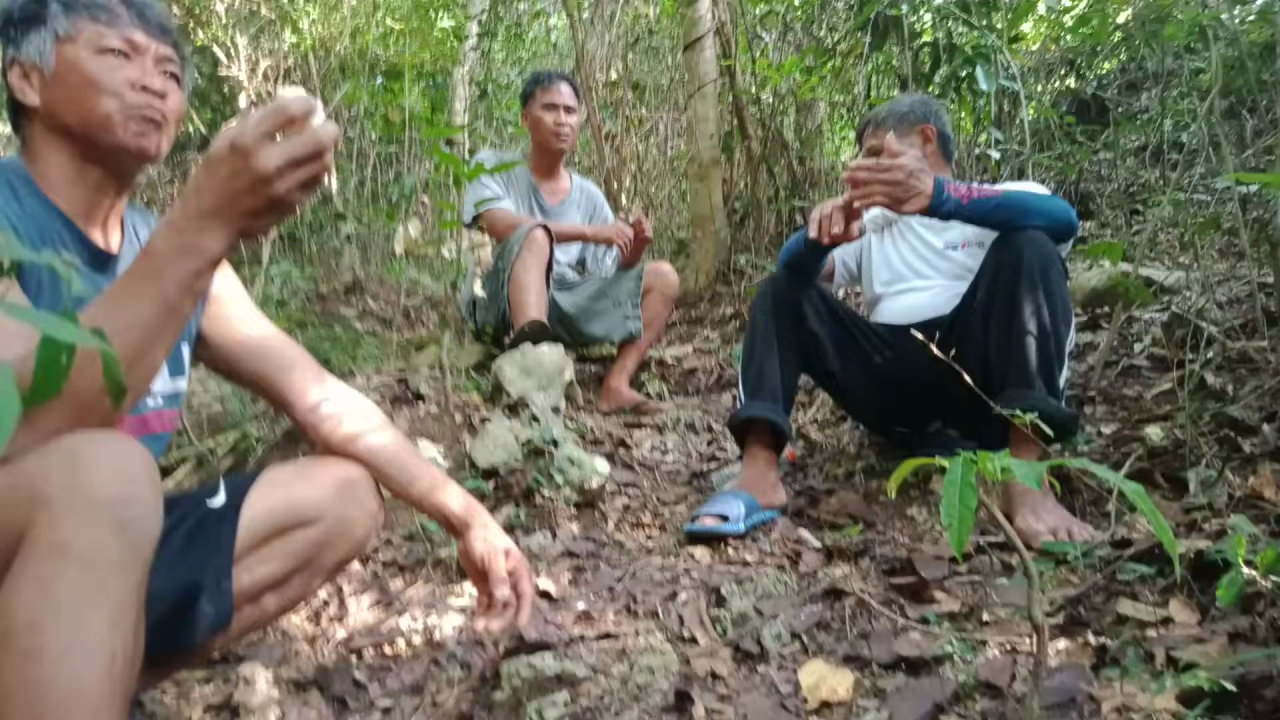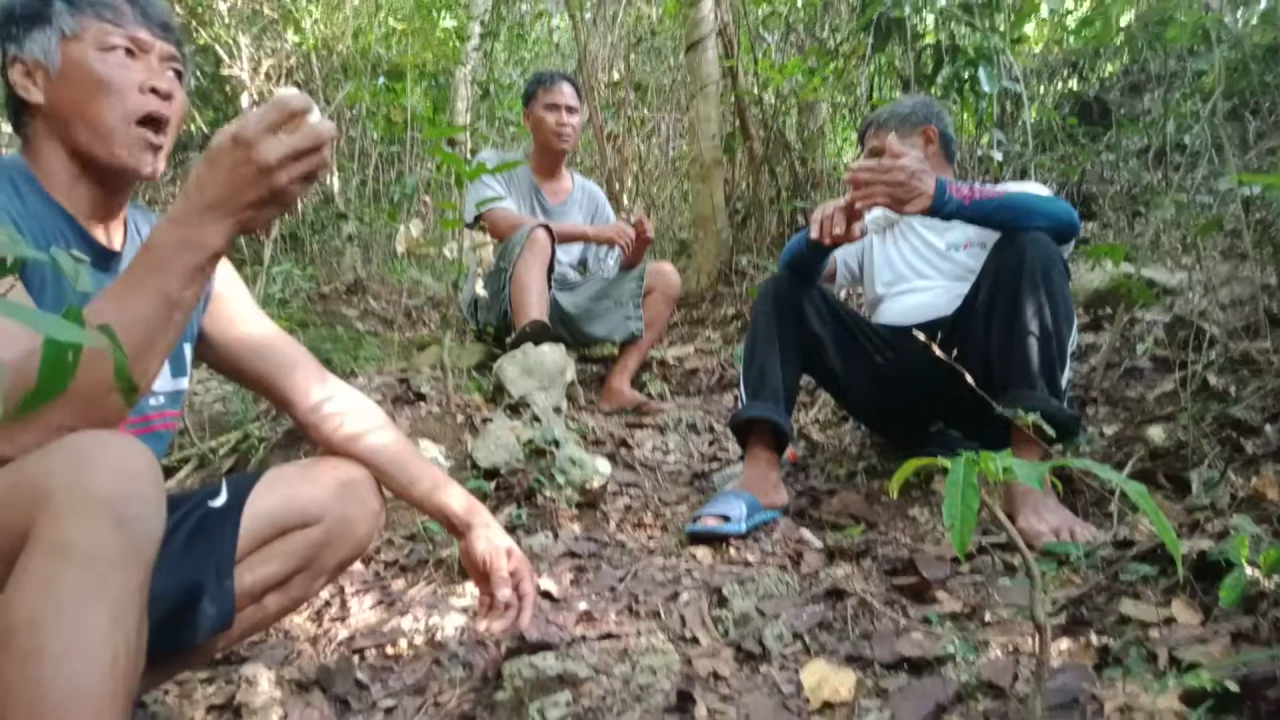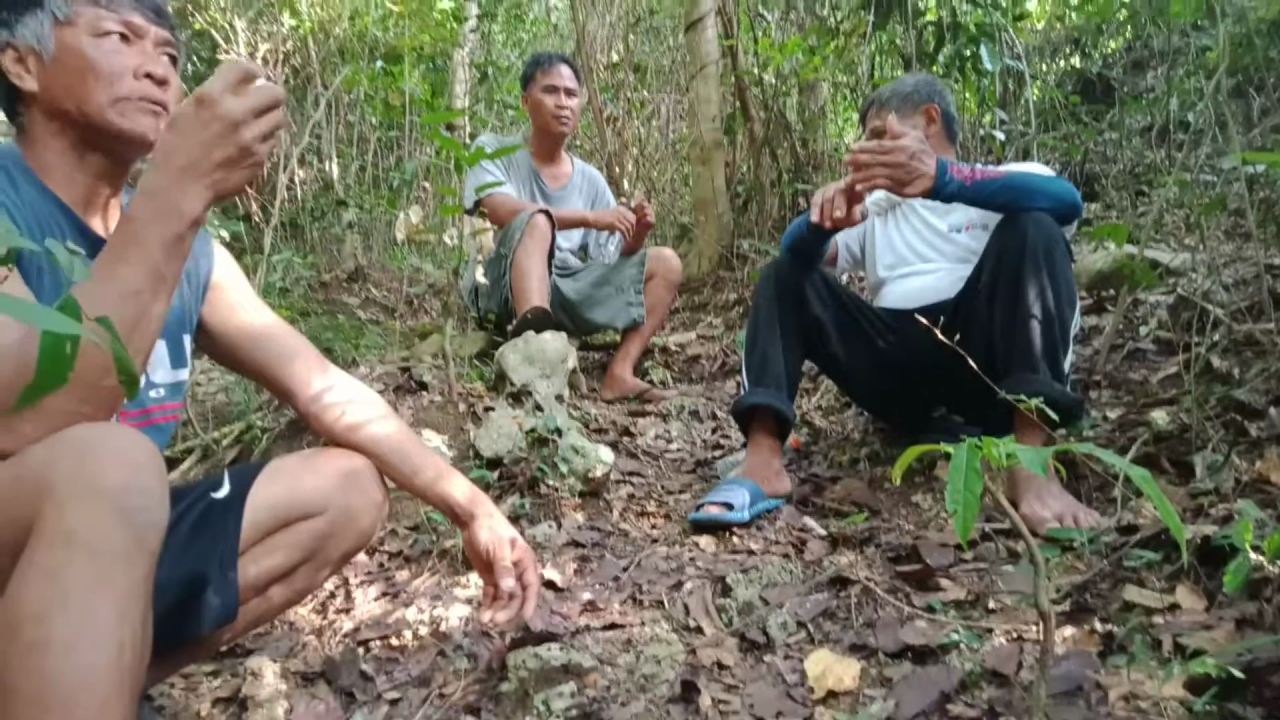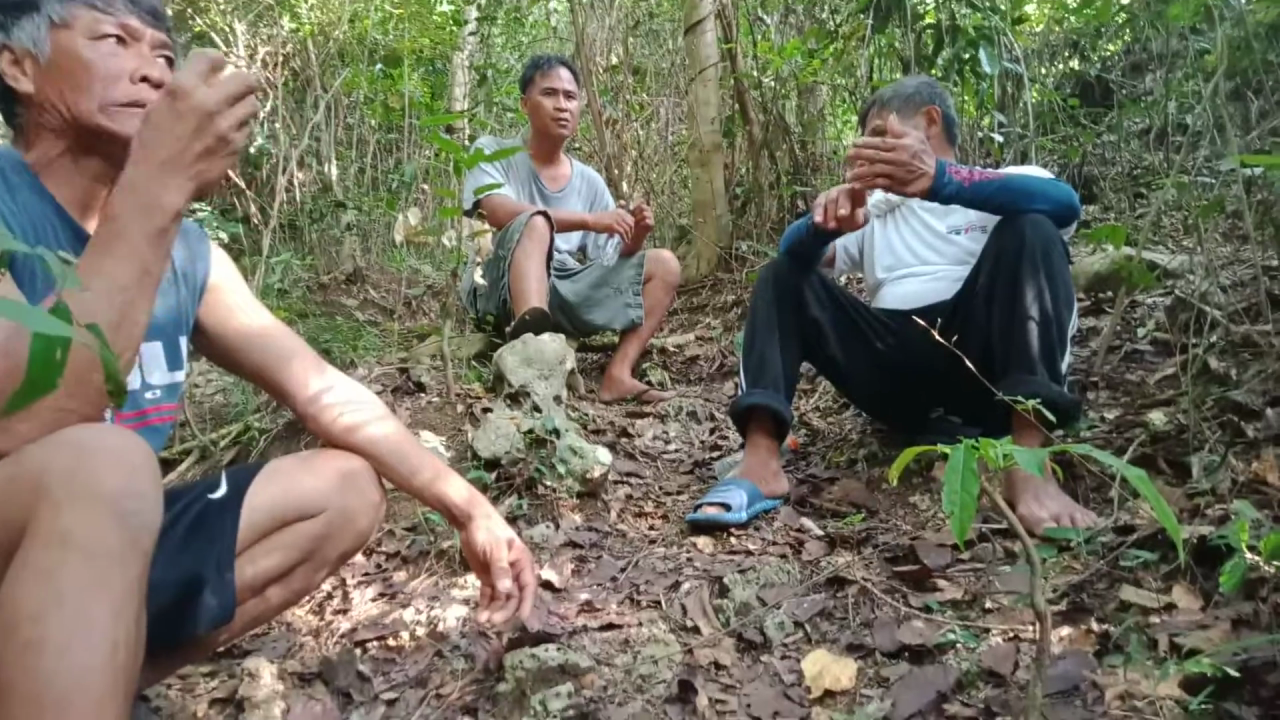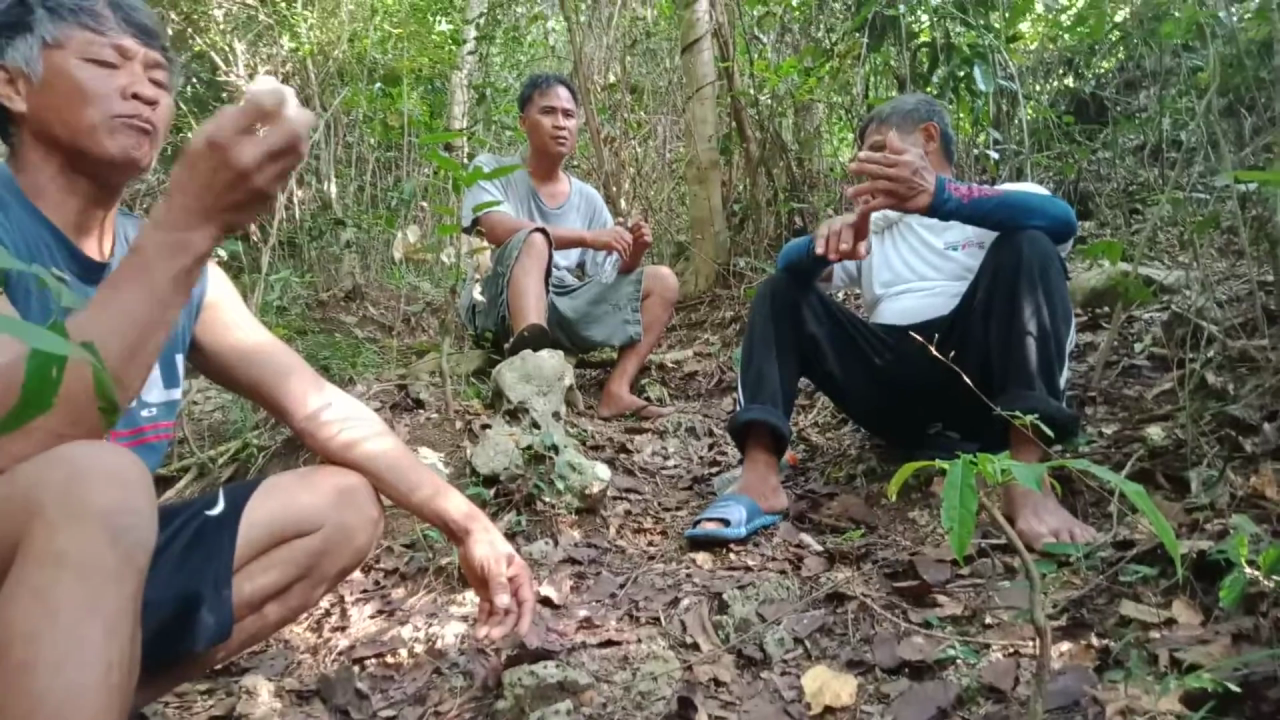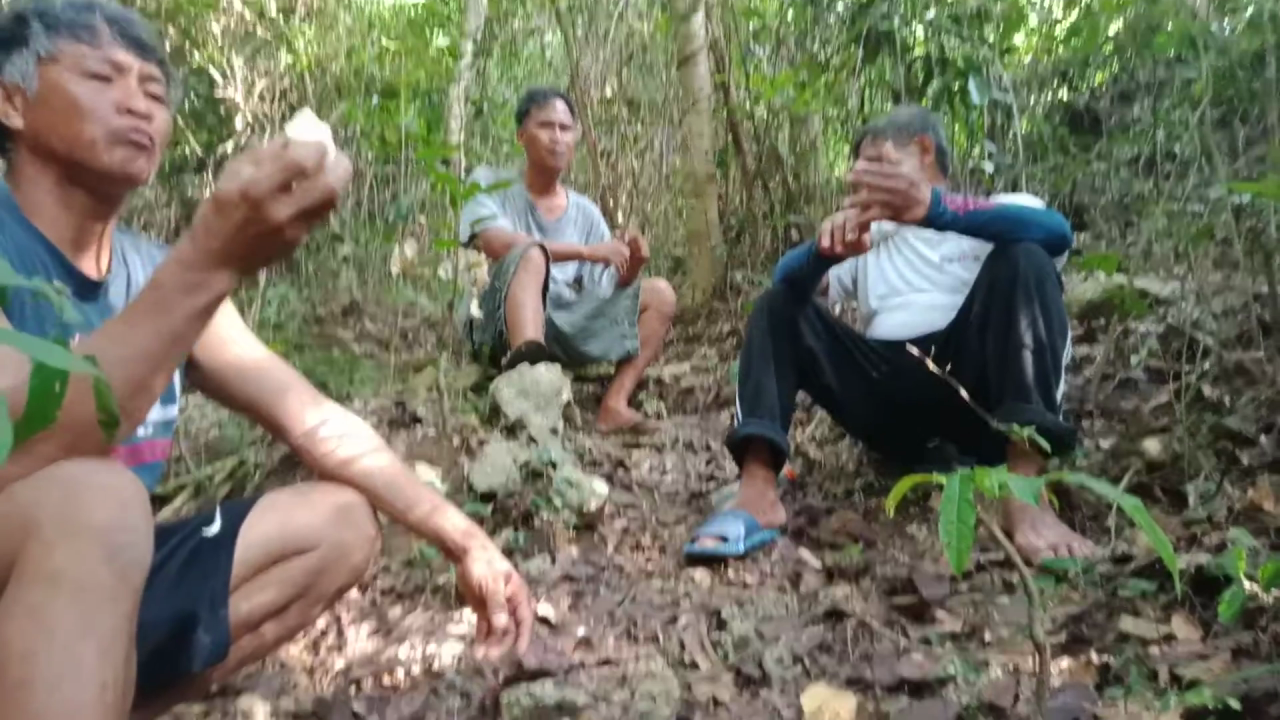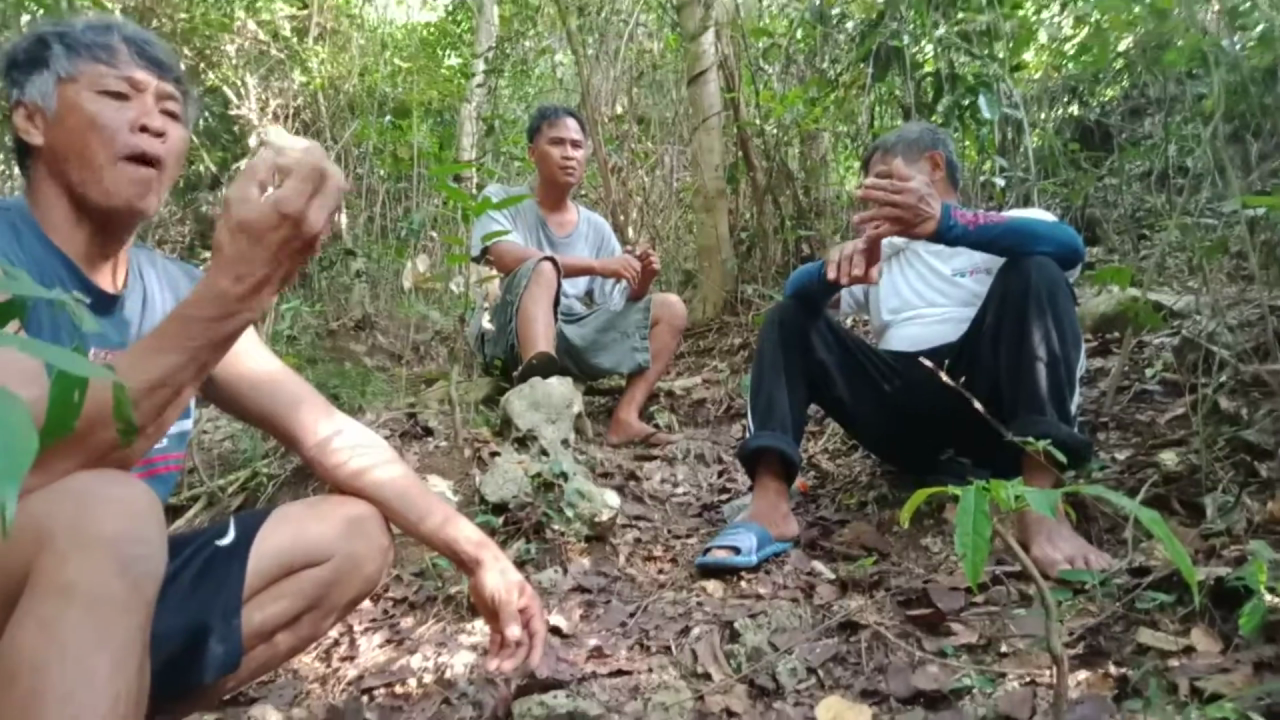
dt=0.2s
person 1, frame 1
left shoulder: (169, 251)
left elbow: (320, 396)
left wrist: (463, 515)
right wrist: (205, 226)
left hip: (102, 552)
left knee: (344, 495)
right knee: (104, 470)
person 1, frame 2
left shoulder: (188, 261)
left elbow: (322, 395)
left wrist: (465, 516)
right wrist: (208, 221)
left hip: (105, 553)
left knee: (346, 494)
right knee: (106, 468)
person 1, frame 3
left shoulder: (187, 252)
left elbow: (324, 388)
left wrist: (469, 506)
right wrist: (177, 192)
left hip: (106, 551)
left knee: (349, 487)
person 1, frame 4
left shoulder: (183, 253)
left elbow: (320, 389)
left wrist: (464, 504)
right wrist: (158, 186)
left hip: (100, 548)
left knee: (344, 488)
right knee: (101, 465)
person 1, frame 5
left shoulder: (162, 258)
left elbow: (319, 406)
left wrist: (465, 522)
right wrist: (191, 223)
left hip: (103, 567)
left knee: (345, 504)
right knee: (96, 484)
person 1, frame 6
left shoulder: (159, 278)
left elbow: (315, 422)
left wrist: (460, 538)
right wrist: (210, 264)
left hip: (101, 583)
left knee: (341, 522)
right knee: (92, 503)
person 1, frame 7
left shoulder: (177, 290)
left elbow: (328, 432)
left wrist: (473, 549)
right wrist: (237, 288)
left hip: (113, 590)
left knee: (353, 533)
right knee: (109, 508)
person 2, frame 1
left shoulder: (1001, 201)
right shoulder: (874, 227)
left elbow: (1061, 219)
right elbow: (792, 266)
left wrist: (936, 195)
right wrist: (823, 233)
left hip: (979, 372)
right hip: (895, 385)
left knee: (1025, 246)
right knee: (781, 290)
left ankle: (1026, 479)
right ankle: (758, 474)
person 2, frame 2
left shoulder: (1004, 203)
right shoulder: (876, 229)
left elbow: (1063, 220)
right elbow: (795, 267)
left wrist: (938, 197)
right wrist: (820, 234)
left hip: (981, 373)
right hip: (897, 387)
left knee: (1027, 247)
right knee: (783, 291)
left ankle: (1027, 478)
right ankle: (760, 474)
person 2, frame 3
left shoulder: (1008, 182)
right shoulder: (877, 209)
left elbow: (1066, 200)
right elbow: (794, 251)
left wrist: (939, 178)
right wrist: (822, 216)
left hip: (984, 358)
right hip: (900, 372)
left knee: (1029, 229)
right knee: (783, 275)
left ankle: (1031, 463)
right ankle: (763, 461)
person 2, frame 4
left shoulder: (1003, 190)
right shoulder: (876, 212)
left elbow: (1064, 203)
right elbow: (792, 250)
left wrist: (939, 179)
right wrist: (827, 221)
left hip: (981, 357)
right hip: (898, 374)
left knee: (1028, 230)
right knee: (782, 276)
left ankle: (1028, 466)
right ankle: (760, 462)
person 2, frame 5
left shoulder: (1002, 205)
right shoulder: (876, 227)
left elbow: (1061, 220)
right elbow: (789, 265)
left wrist: (939, 195)
right wrist: (828, 242)
left hip: (978, 372)
right hip: (896, 389)
left knee: (1025, 246)
right knee: (780, 292)
left ankle: (1026, 479)
right ankle: (759, 478)
person 2, frame 6
left shoulder: (995, 218)
right shoulder: (870, 241)
left elbow: (1056, 233)
right elbow: (787, 278)
left wrist: (932, 208)
right wrist: (827, 248)
left hip: (974, 389)
right hip: (894, 405)
left knee: (1021, 258)
right knee: (777, 305)
left ankle: (1025, 494)
right ankle: (757, 492)
person 2, frame 7
left shoulder: (1008, 232)
right shoulder: (882, 255)
left elbow: (1068, 245)
right elbow: (797, 293)
left wrist: (942, 222)
right wrist: (838, 267)
left hip: (988, 400)
right hip: (905, 417)
left knee: (1032, 272)
right knee: (788, 319)
left ankle: (1039, 506)
right ankle: (770, 504)
person 3, frame 1
left shoulder: (589, 195)
right shoulder: (493, 166)
left elbow: (613, 276)
right elbow: (499, 225)
left wrist: (633, 252)
right wrist: (588, 232)
left hip: (565, 303)
right hip: (500, 302)
left knee: (663, 277)
right knee: (535, 234)
left ankle: (615, 386)
right ankle: (529, 346)
person 3, frame 2
left shoulder: (591, 195)
right shoulder: (494, 166)
left elbow: (613, 277)
right elbow: (501, 225)
left wrist: (634, 252)
right wrist: (590, 232)
left hip: (566, 304)
right hip: (501, 302)
left knee: (664, 277)
right knee: (537, 234)
left ankle: (617, 386)
right ankle: (530, 347)
person 3, frame 3
left shoulder: (591, 179)
right shoulder: (493, 149)
left elbow: (614, 263)
right elbow: (500, 211)
left wrist: (634, 238)
right wrist: (590, 219)
left hip: (567, 291)
right hip: (501, 288)
left knee: (665, 263)
right knee: (537, 220)
left ankle: (619, 374)
right ankle: (531, 333)
person 3, frame 4
left shoulder: (590, 182)
right shoulder: (493, 152)
left elbow: (613, 264)
right elbow: (499, 212)
left wrist: (633, 240)
right wrist: (590, 221)
left hip: (565, 293)
right hip: (500, 290)
left knee: (664, 265)
right knee: (536, 221)
left ankle: (617, 375)
right ankle: (530, 336)
person 3, frame 5
left shoulder: (588, 199)
right shoulder: (491, 169)
left elbow: (611, 280)
right elbow: (498, 229)
left wrist: (632, 256)
right wrist: (588, 238)
left hip: (564, 308)
right hip: (499, 306)
left knee: (662, 281)
right knee: (534, 239)
left ankle: (616, 391)
right ankle: (528, 351)
person 3, frame 6
left shoulder: (586, 212)
right shoulder: (489, 185)
left elbow: (609, 296)
right elbow: (496, 244)
left wrist: (629, 270)
right wrist: (585, 252)
left hip: (562, 325)
right hip: (498, 322)
left knee: (659, 295)
right knee: (531, 254)
left ankle: (614, 405)
right ankle: (525, 366)
person 3, frame 7
left shoulder: (597, 227)
right shoulder: (501, 200)
left elbow: (620, 308)
right elbow: (507, 258)
left wrist: (640, 283)
right wrist: (597, 265)
left hip: (573, 337)
right hip: (509, 335)
left knee: (670, 308)
right knee: (543, 267)
left ankle: (625, 418)
right ankle: (537, 381)
